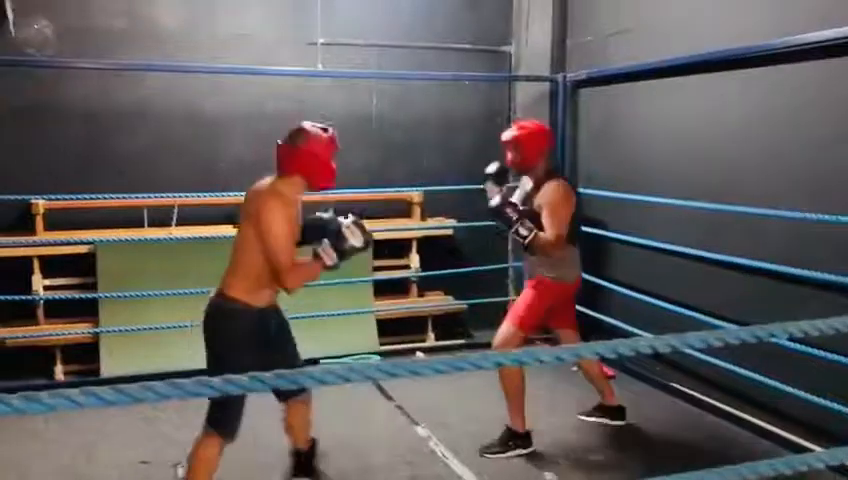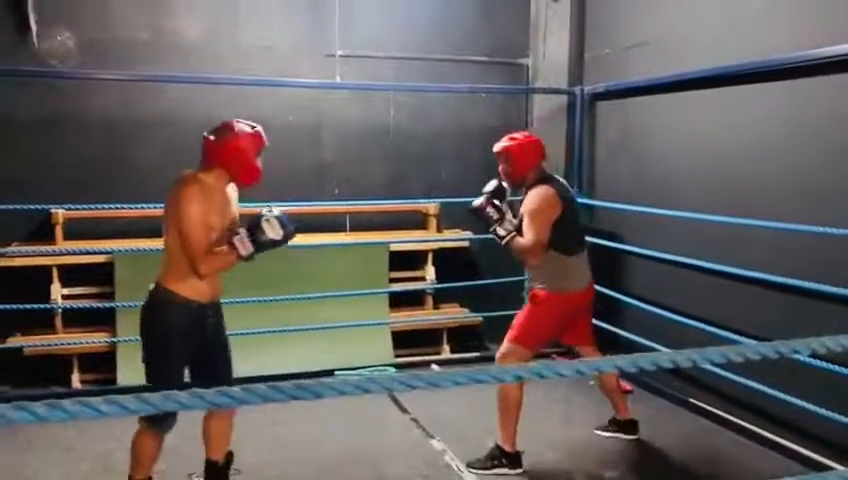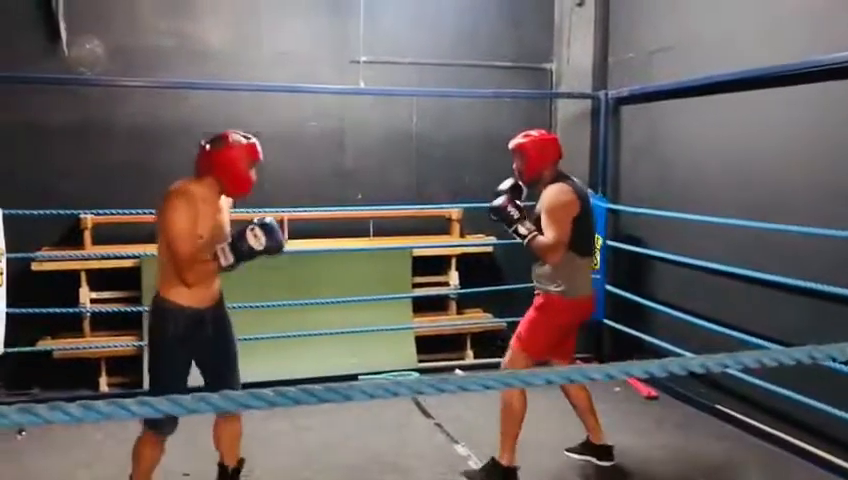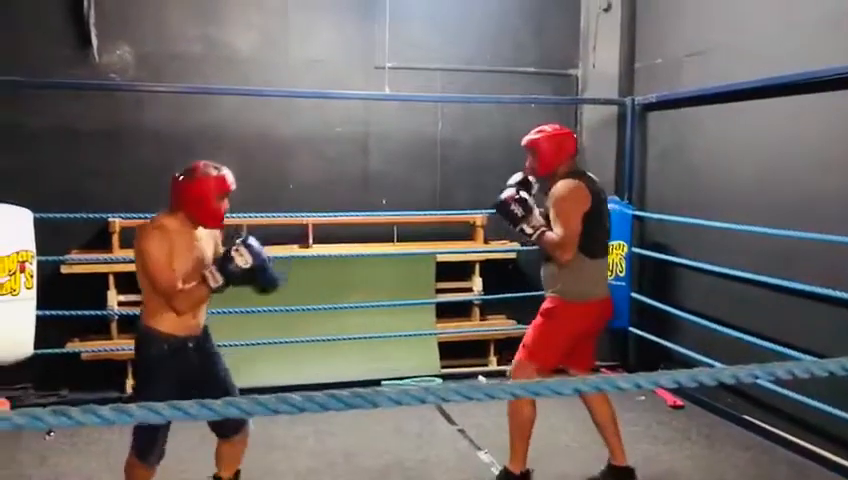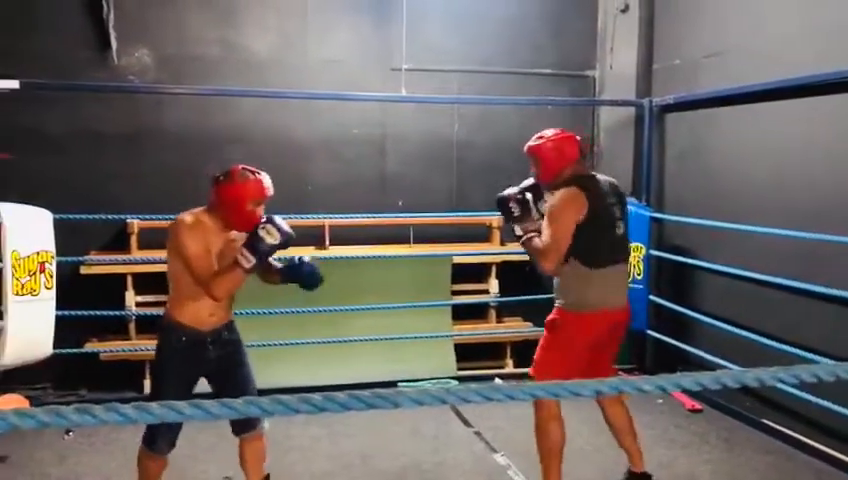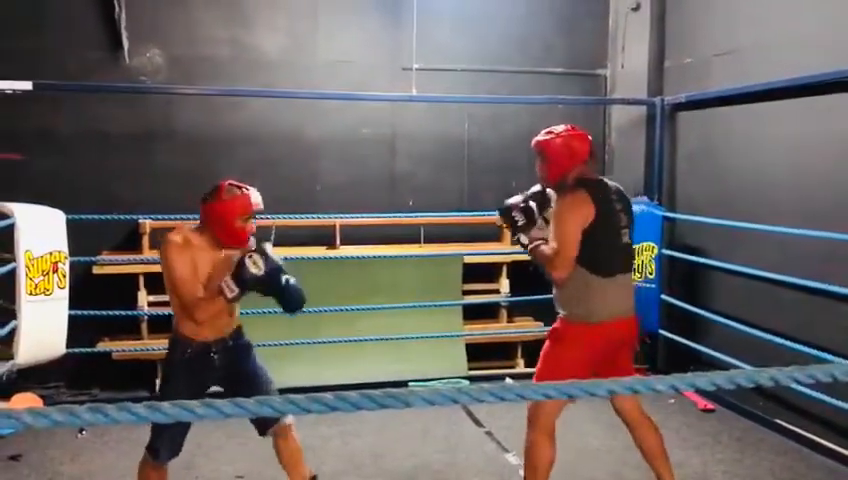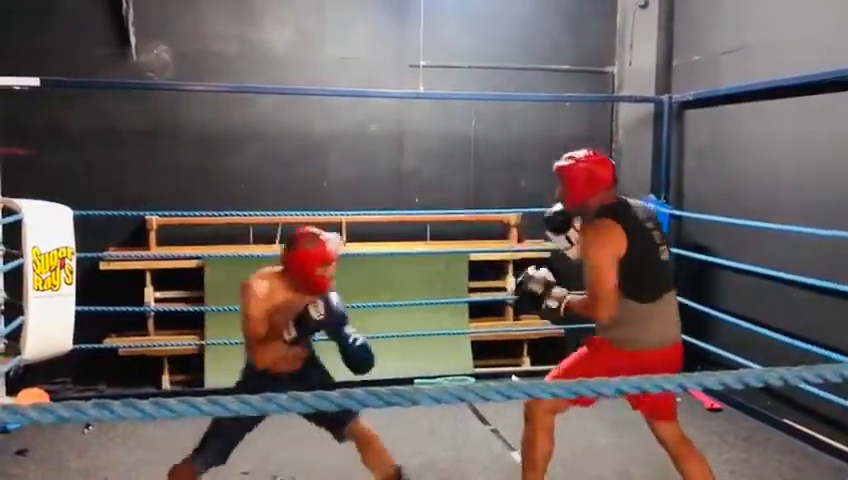
dt=0.5s
person 1, frame 1
left shoulder: (554, 190)
right shoulder: (529, 181)
left elbow: (555, 244)
right elbow: (514, 212)
left wrist: (516, 224)
right wrist: (495, 188)
left hip: (555, 280)
right hip: (545, 278)
left knee: (503, 344)
right knee: (570, 342)
left ankle: (518, 433)
right ankle: (611, 405)
person 1, frame 2
left shoulder: (540, 196)
right shoulder: (552, 186)
left elbow: (532, 253)
left wrist: (497, 224)
right wrist: (502, 210)
left hip: (554, 293)
right hip: (578, 288)
left knee: (507, 361)
right knee: (589, 354)
left ankle: (507, 453)
right ankle: (624, 419)
person 1, frame 3
left shoulder: (557, 194)
right shoulder: (565, 188)
left elbow: (552, 251)
left wrist: (517, 222)
right wrist: (516, 211)
left hip: (560, 299)
right hip: (575, 296)
left knee: (511, 370)
right knee: (561, 367)
right ankle: (598, 443)
person 1, frame 4
left shoulder: (568, 189)
right shoulder: (585, 185)
left elbow: (564, 251)
left wrist: (527, 221)
right wrist: (530, 210)
left hip: (570, 305)
right hip: (593, 302)
left knee: (519, 378)
person 1, frame 5
left shoulder: (565, 197)
right shoulder: (610, 188)
left elbow: (548, 260)
left wrist: (523, 223)
right wrist: (540, 211)
left hip: (579, 314)
right hip: (616, 310)
left knee: (545, 400)
right knee: (604, 389)
person 1, frame 6
left shoulder: (572, 201)
right shoulder: (616, 194)
left elbow: (558, 269)
left wrist: (528, 230)
right wrist: (548, 218)
left hip: (584, 327)
right hip: (623, 321)
left knee: (541, 418)
right knee: (630, 409)
person 1, frame 7
left shoulder: (599, 231)
right shoulder: (643, 213)
left elbow: (603, 310)
left wrist: (553, 293)
right wrist: (573, 237)
left hip: (623, 348)
right hip: (667, 346)
left knee: (538, 409)
right knee: (670, 434)
person 2, frame 1
left shoulder: (287, 196)
right shoulder: (272, 202)
right elbow: (288, 279)
left wrist: (305, 232)
right wrist: (332, 250)
left hip: (265, 314)
right hip: (235, 320)
left knee: (298, 393)
right knee: (222, 428)
person 2, frame 2
left shoulder: (229, 191)
right shoulder: (191, 191)
right elbow: (202, 264)
left wrist: (262, 233)
right wrist: (250, 240)
left hip: (207, 310)
right hip: (171, 312)
right knee: (160, 419)
person 2, frame 3
left shoulder: (222, 199)
right shoulder: (180, 201)
right elbow: (189, 272)
left wrist: (250, 244)
right wrist: (234, 251)
left hip: (214, 314)
right hip: (175, 319)
right knee: (161, 423)
person 2, frame 4
left shoulder: (209, 230)
right shoulder: (153, 235)
right elbow: (177, 301)
left wrist: (249, 273)
right wrist: (223, 272)
left hip: (200, 344)
right hip: (160, 349)
left knee: (236, 427)
right knee: (148, 449)
person 2, frame 5
left shoulder: (243, 227)
right shoulder: (187, 228)
left elbow: (266, 271)
right elbow: (215, 288)
left wrist: (291, 270)
right wrist: (254, 252)
left hip: (224, 337)
right hip: (182, 341)
left knee: (252, 427)
right knee: (159, 440)
person 2, frame 6
left shoulder: (244, 243)
right shoulder: (178, 245)
left elbow: (267, 281)
right elbow: (197, 314)
left wrist: (280, 282)
right wrist: (238, 282)
left hip: (234, 346)
right hip: (190, 354)
left knee: (281, 426)
right knee: (161, 450)
person 2, frame 7
left shoulder: (319, 284)
right shoulder: (258, 288)
left elbow: (334, 321)
right elbow: (260, 358)
left wrist: (347, 336)
right wrist: (298, 328)
left hip: (305, 372)
right hip: (261, 380)
left knee: (362, 433)
right knee: (203, 459)
